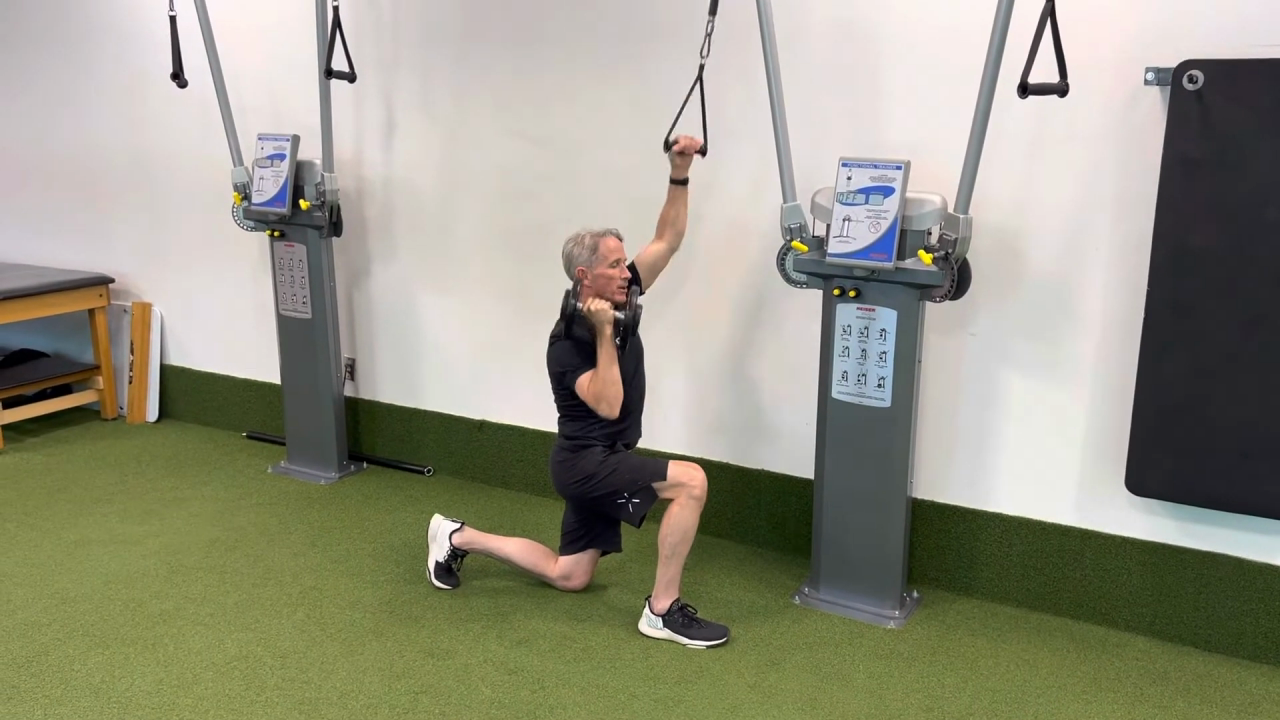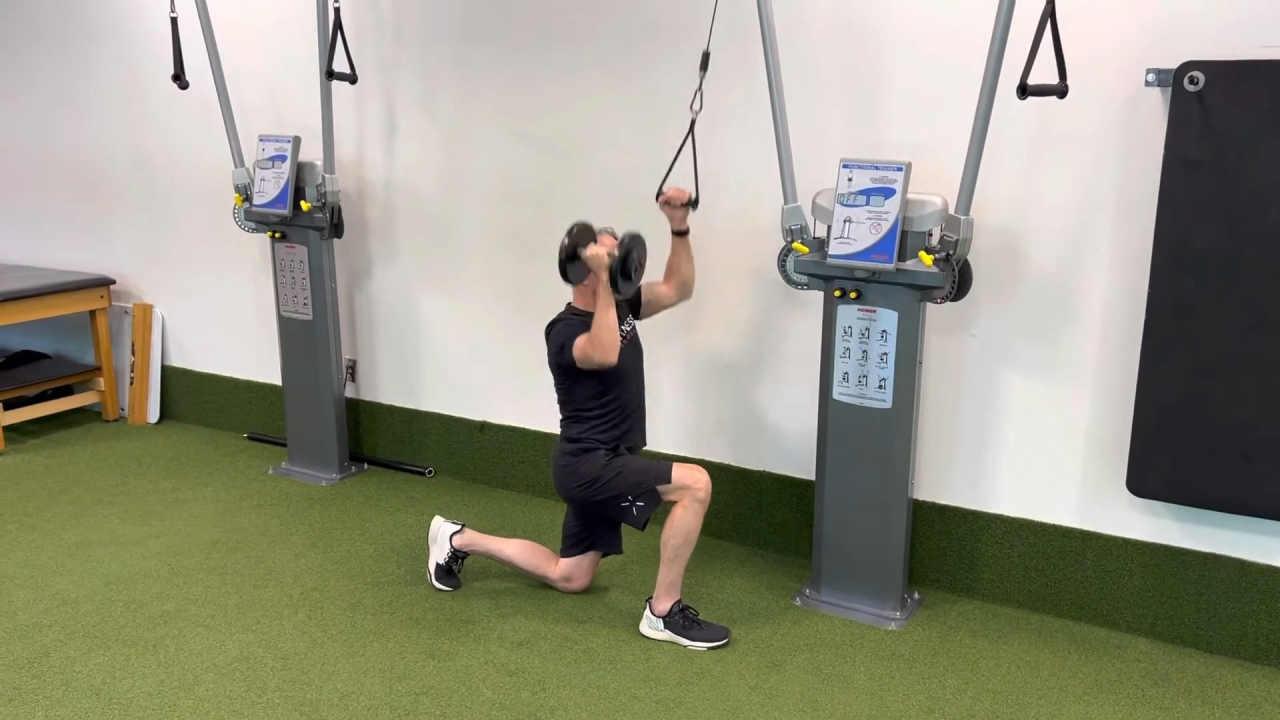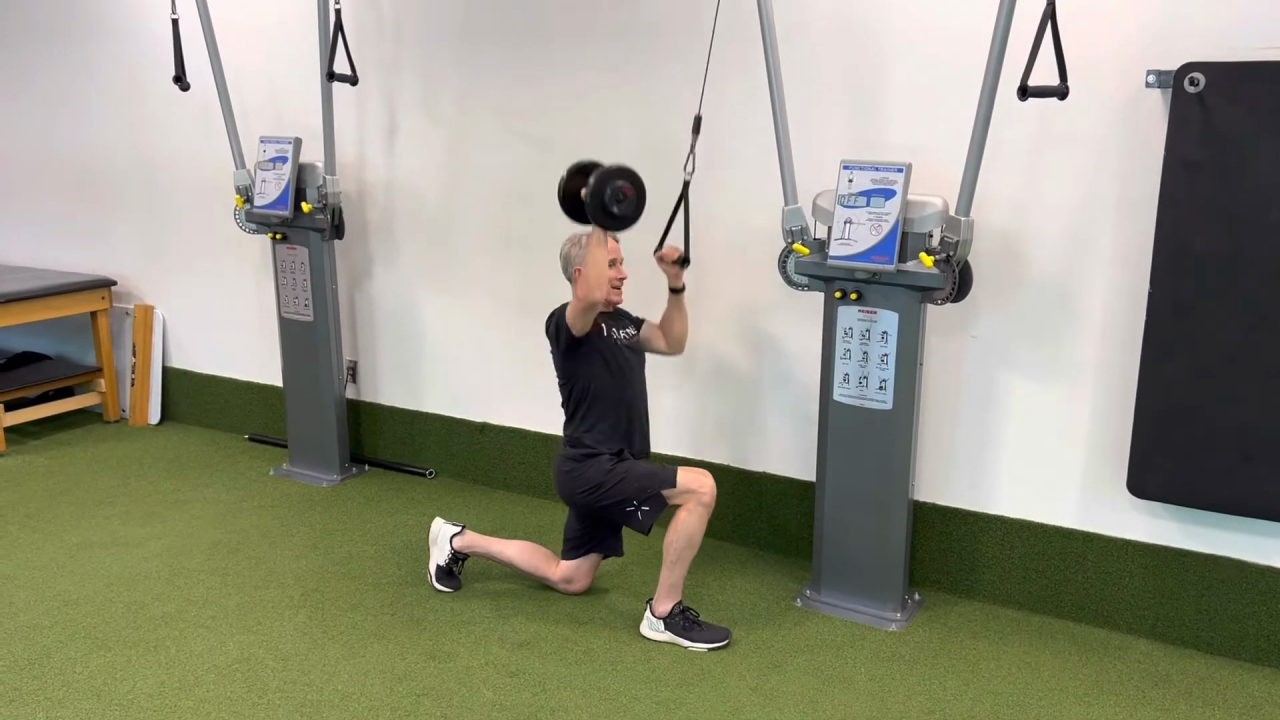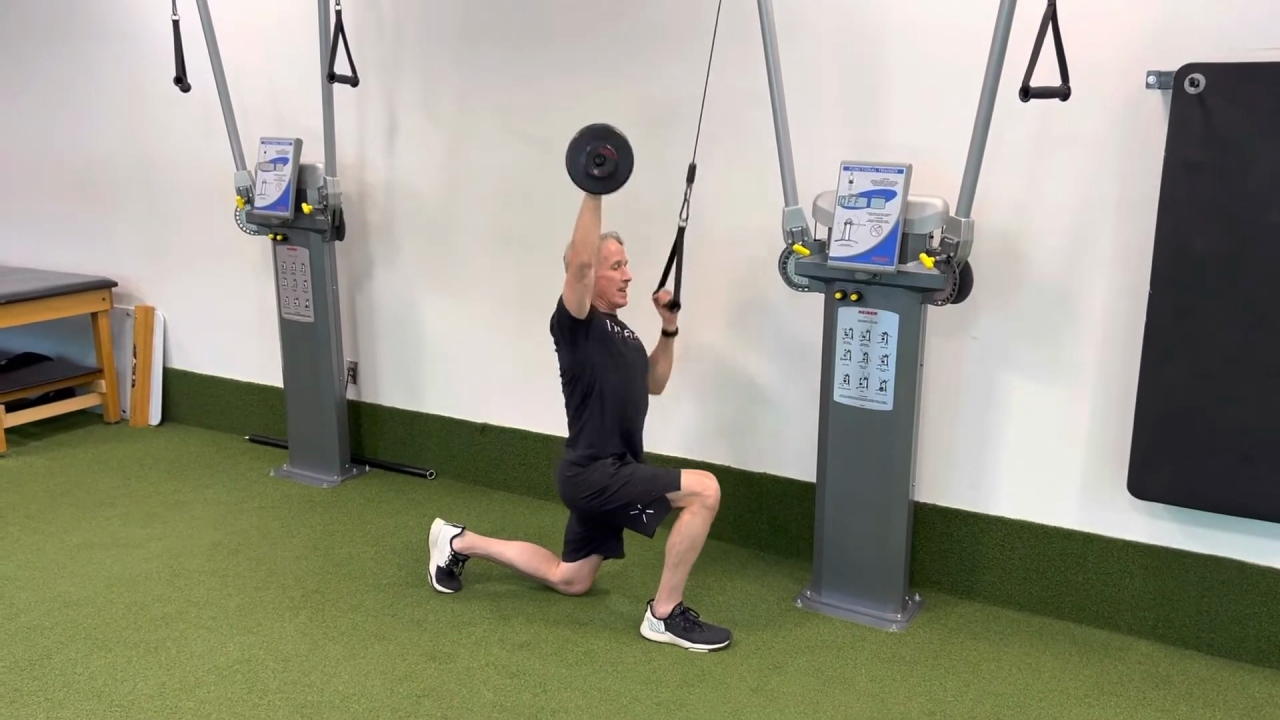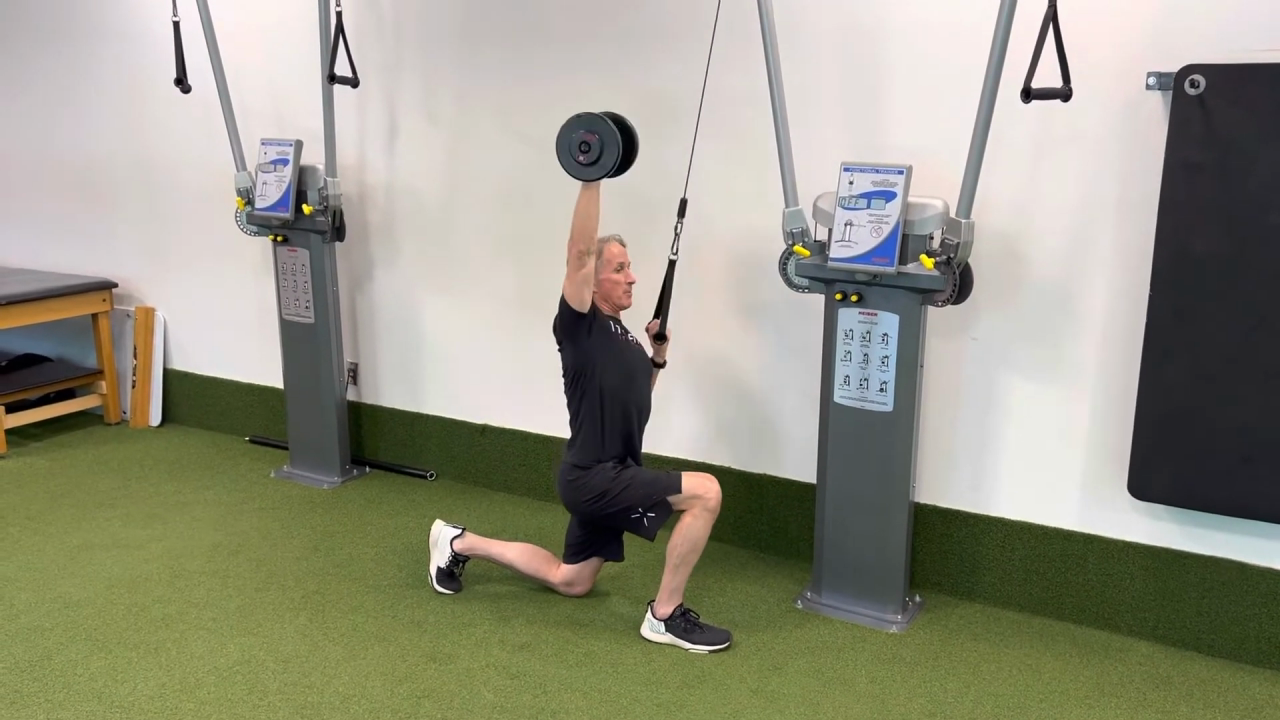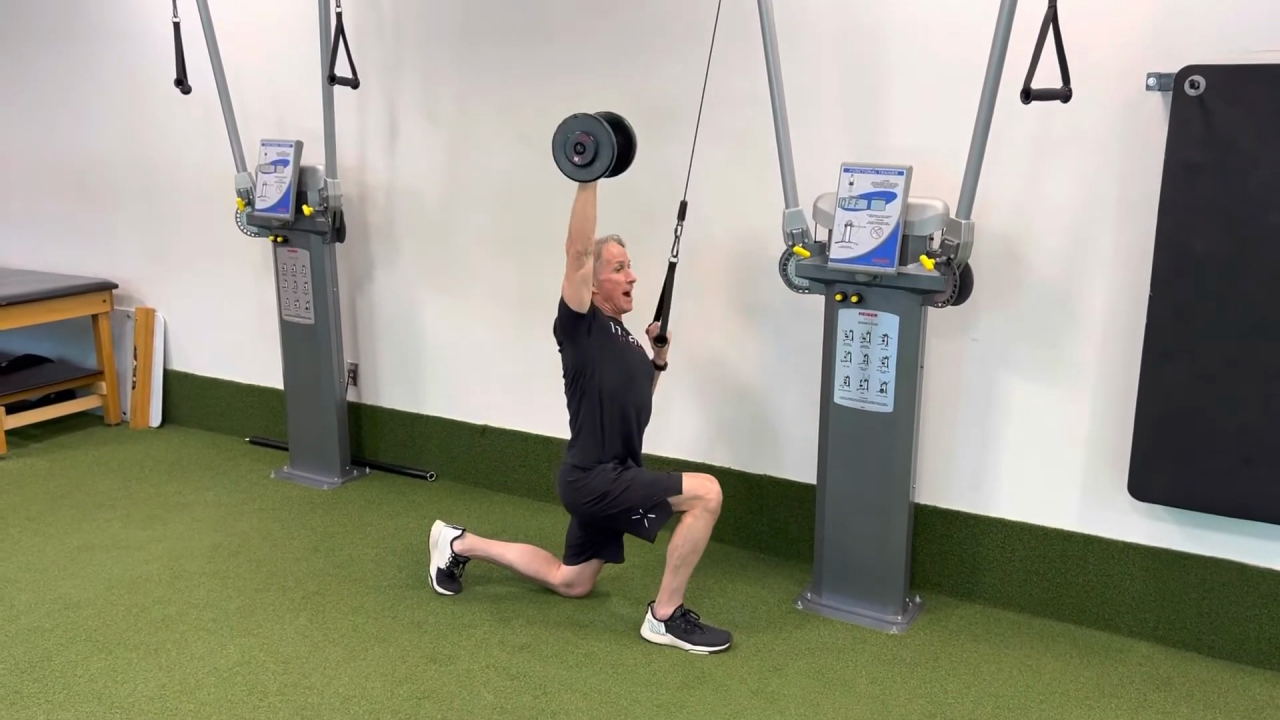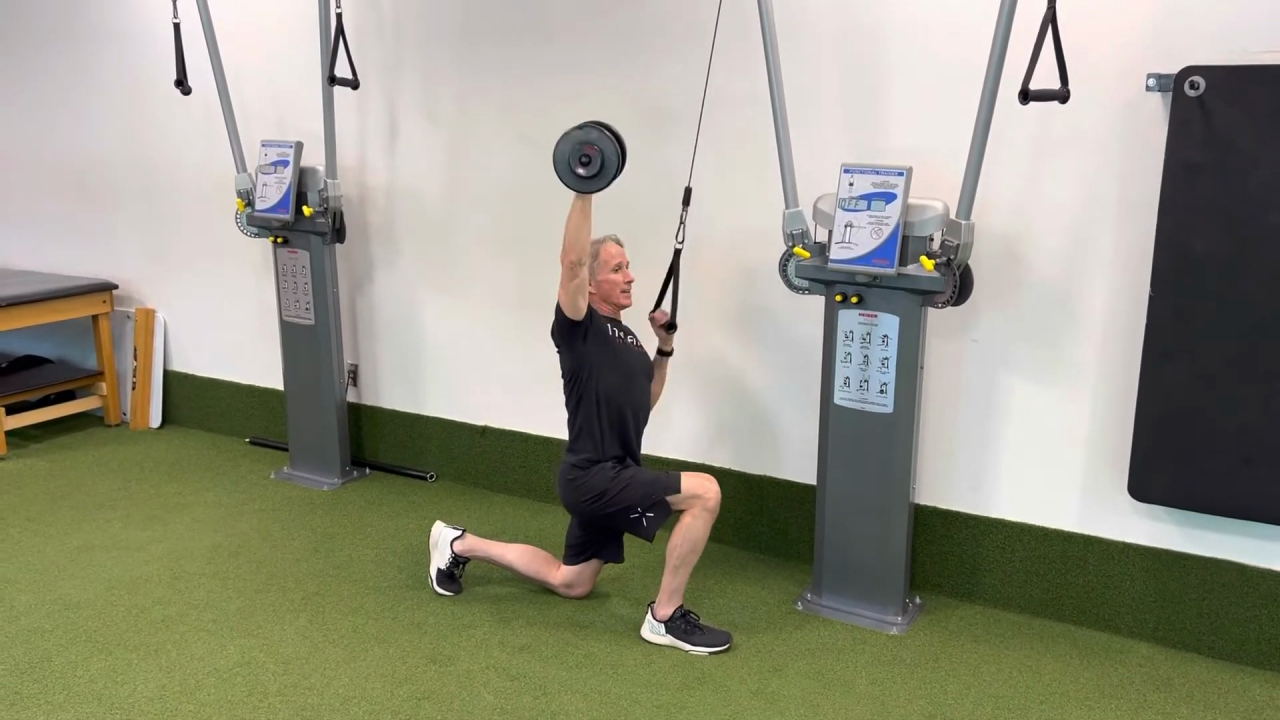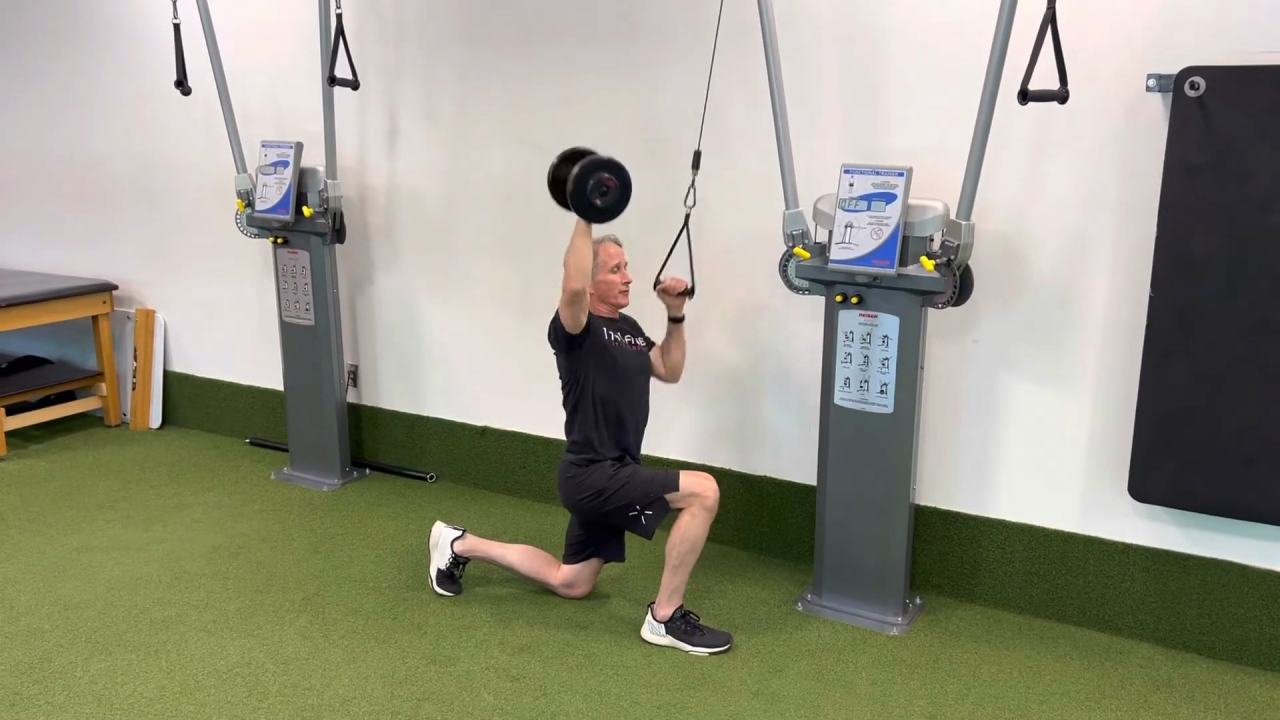
dt=0.2s
person 1, frame 1
left shoulder: (619, 299)
right shoulder: (570, 341)
left elbow: (669, 239)
right elbow: (609, 405)
left wrist: (679, 174)
right wrist: (604, 327)
left hip: (600, 462)
right hip: (586, 462)
left knee: (569, 576)
right knee: (691, 481)
left ankle: (456, 537)
right ankle: (663, 611)
person 1, frame 2
left shoulder: (621, 306)
right shoulder: (564, 327)
left elbow: (679, 287)
right elbow: (605, 356)
left wrist: (679, 224)
right wrist: (599, 275)
left hip: (602, 464)
right hip: (589, 464)
left knee: (569, 576)
right knee: (694, 484)
left ankle: (457, 539)
right ankle: (664, 612)
person 1, frame 3
left shoulder: (620, 320)
right shoulder: (565, 323)
left elbow: (674, 342)
right elbow: (592, 297)
left wrist: (675, 280)
right wrist: (598, 224)
left hip: (607, 469)
right hip: (592, 470)
left knee: (569, 577)
right knee: (699, 487)
left ankle: (459, 543)
right ankle: (664, 614)
person 1, frame 4
left shoulder: (618, 331)
right shoulder: (575, 323)
left elbow: (653, 384)
right elbow: (579, 262)
left wrist: (667, 328)
right wrist: (595, 192)
left hip: (606, 473)
right hip: (594, 474)
left knee: (569, 579)
right knee: (703, 490)
left ankle: (459, 542)
right ankle: (664, 614)
person 1, frame 5
left shoulder: (618, 335)
right shoulder: (579, 323)
right elbow: (580, 251)
left wrist: (658, 357)
right wrist: (592, 177)
left hip: (608, 476)
right hip: (594, 478)
left knee: (569, 581)
right knee: (705, 493)
left ankle: (459, 544)
right ankle: (665, 616)
person 1, frame 6
left shoulder: (621, 336)
right shoulder: (580, 324)
right elbow: (578, 251)
left wrist: (659, 358)
right wrist: (588, 177)
left hip: (609, 476)
right hip: (595, 478)
left knee: (569, 582)
right knee: (705, 494)
left ankle: (459, 544)
right ankle: (666, 616)
person 1, frame 7
left shoulder: (622, 334)
right shoulder: (577, 326)
left elbow: (645, 398)
right elbow: (571, 263)
left wrist: (665, 346)
right wrist: (583, 191)
left hip: (607, 476)
right hip: (594, 477)
left knee: (570, 582)
right knee: (704, 493)
left ankle: (459, 545)
right ankle: (665, 617)
person 1, frame 8
left shoulder: (627, 328)
right shoulder: (571, 325)
left elbow: (671, 370)
right elbow: (574, 286)
left wrist: (674, 313)
right wrist: (582, 216)
left hip: (610, 473)
right hip: (593, 474)
left knee: (570, 581)
right knee: (702, 490)
left ankle: (460, 545)
right ankle: (666, 617)
